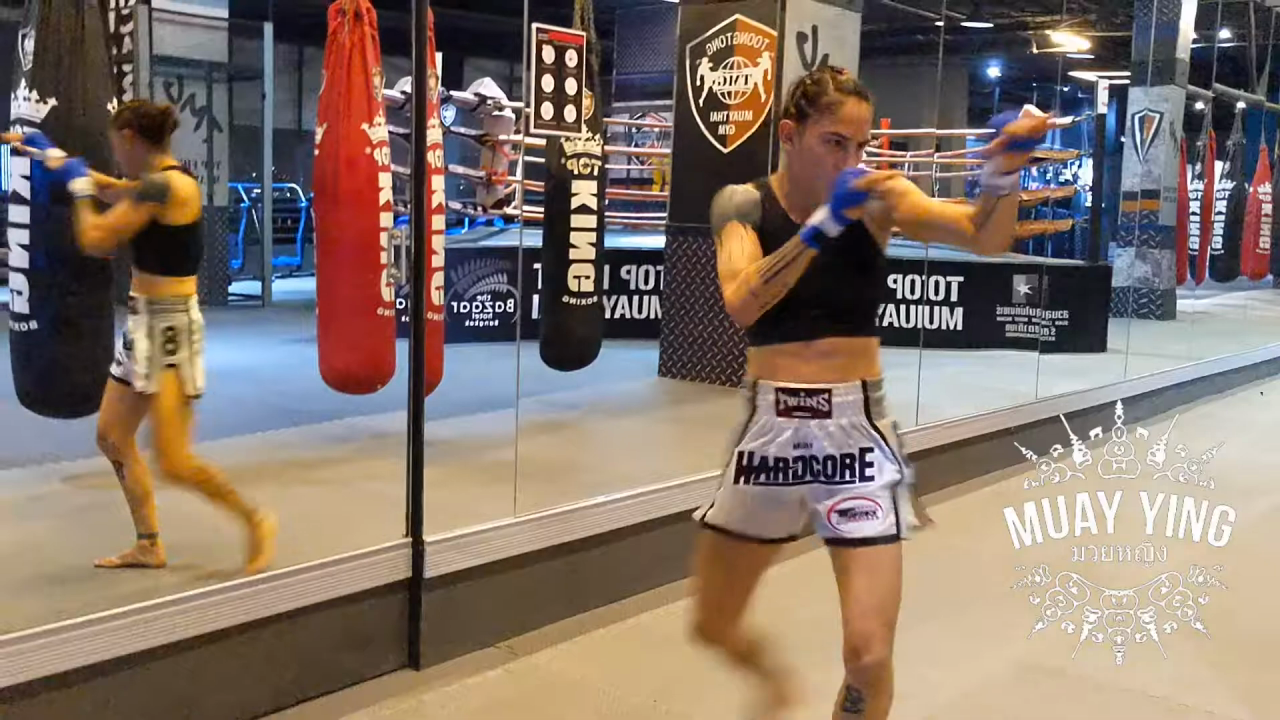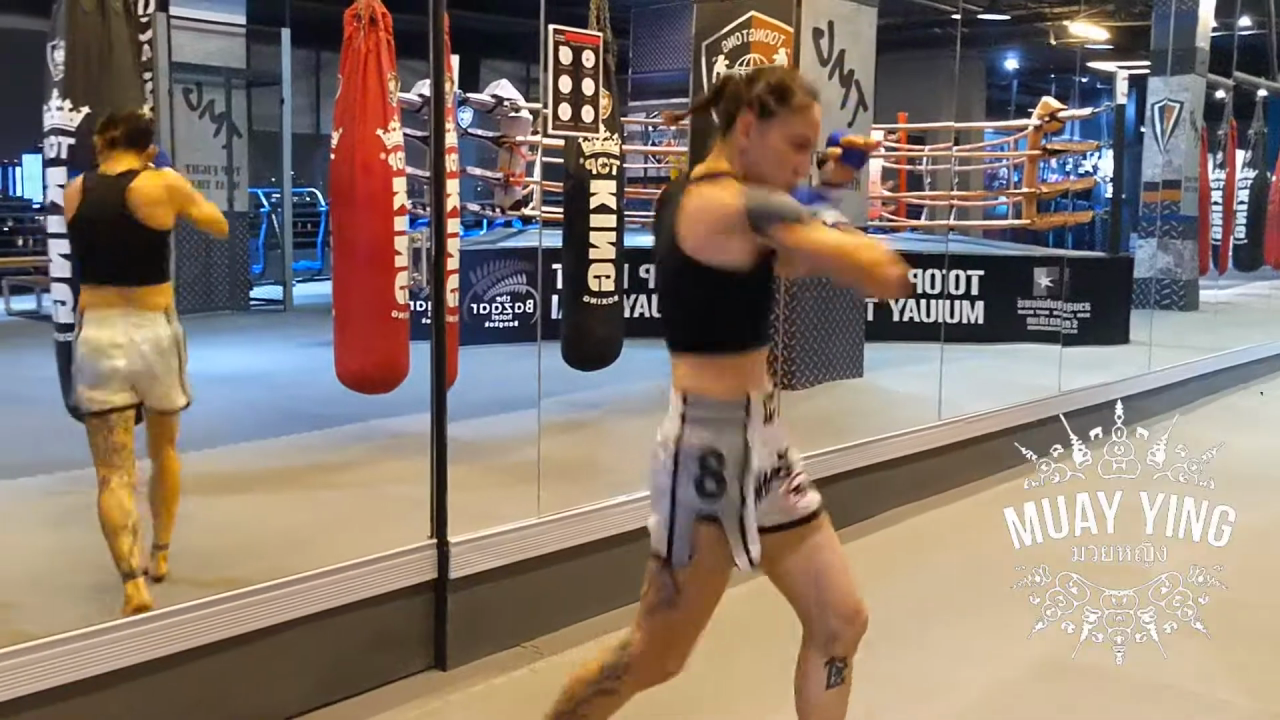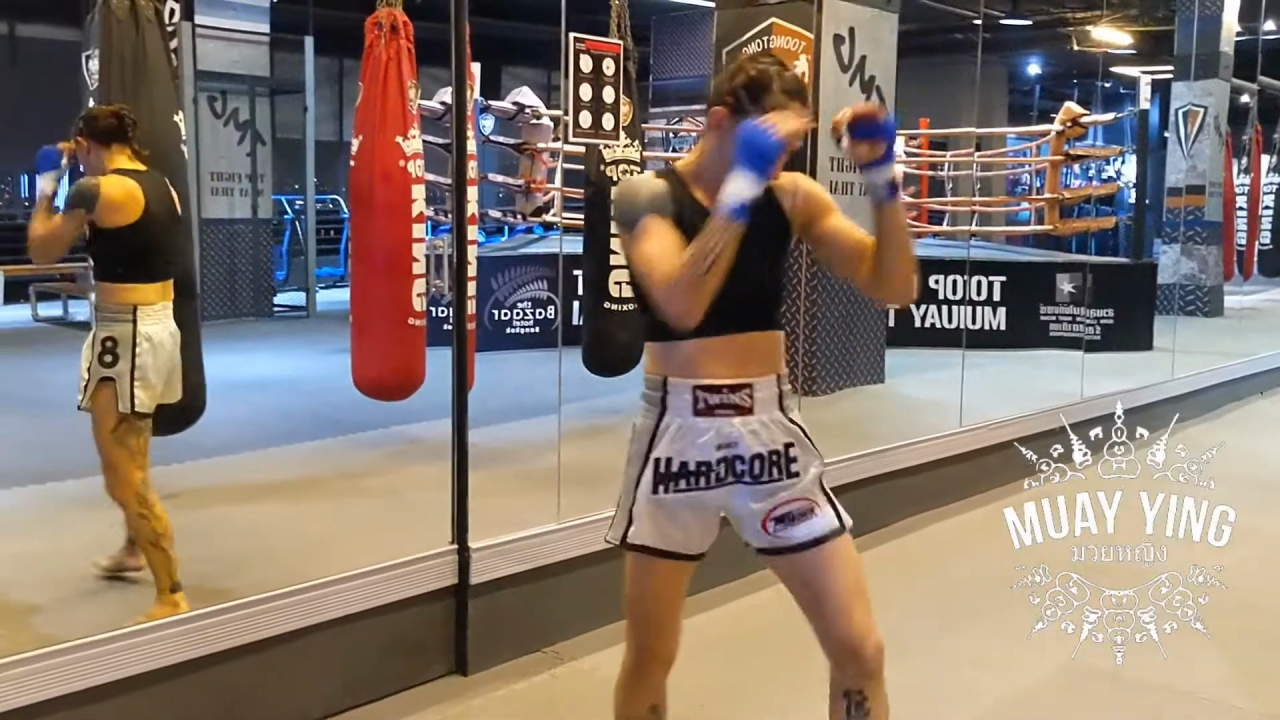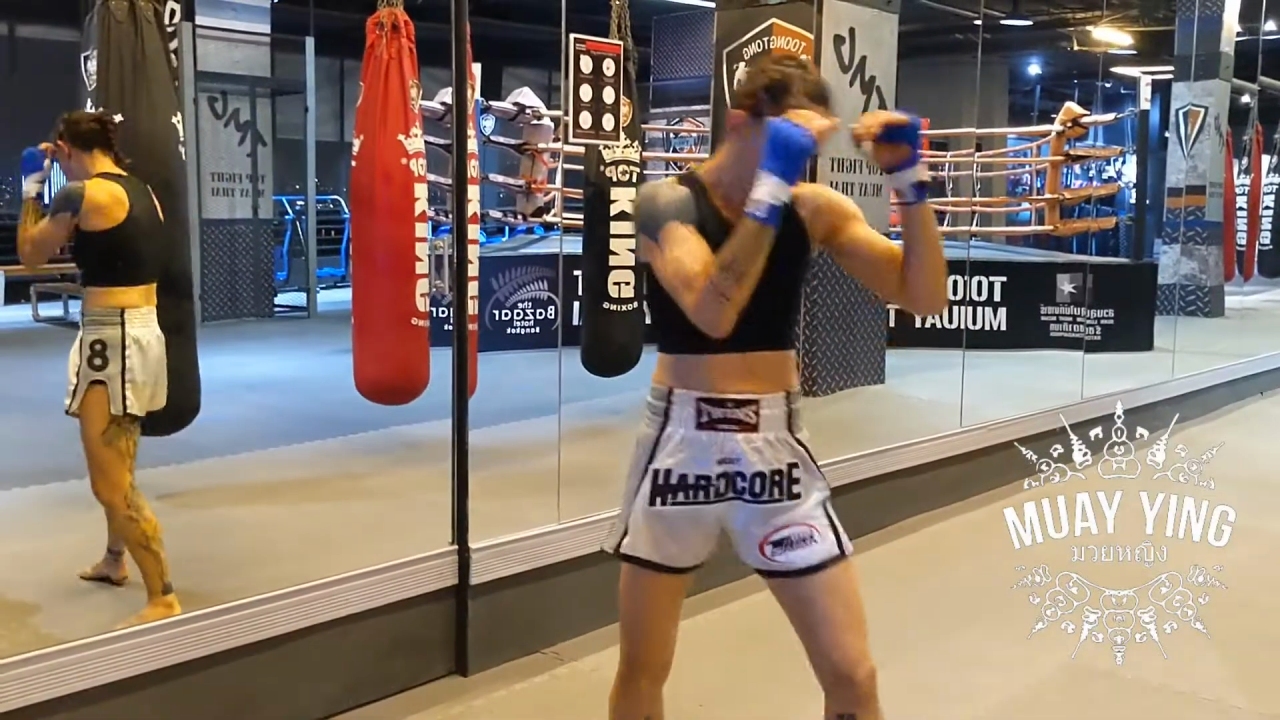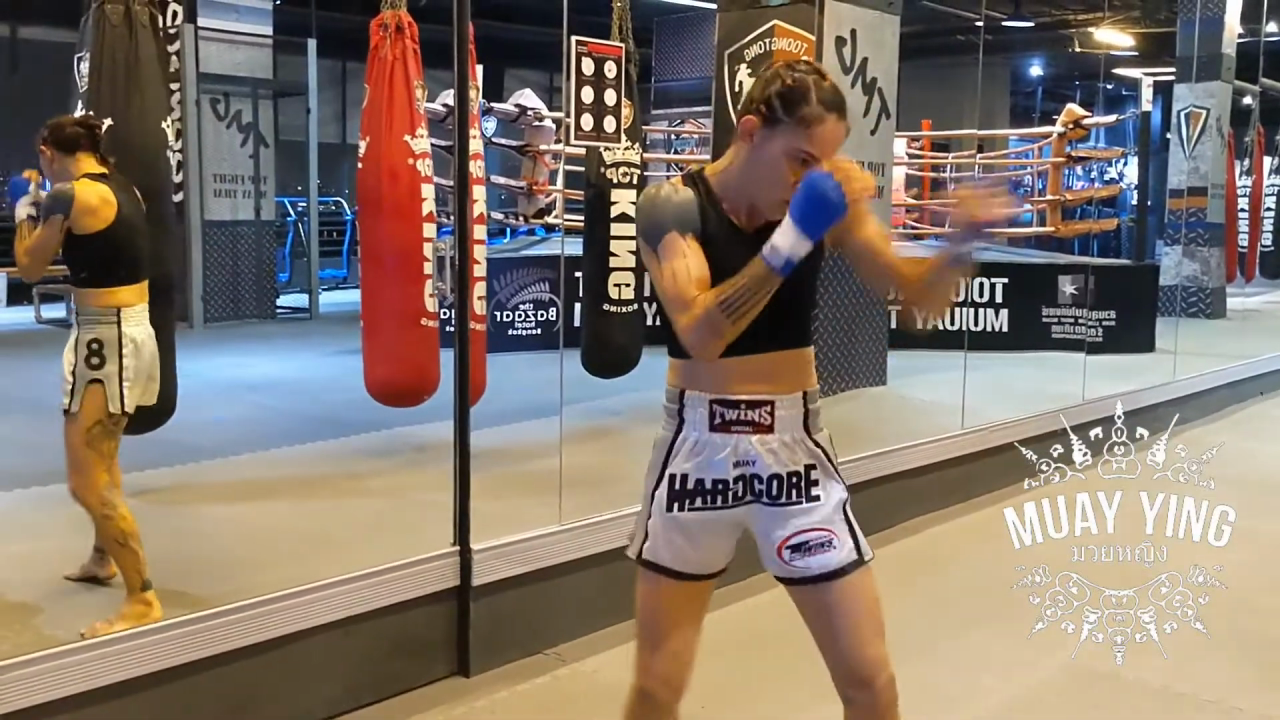
dt=0.5s
person 1, frame 1
left shoulder: (878, 199)
right shoulder: (741, 204)
left elbow: (987, 239)
right elbow: (743, 304)
left wrist: (1001, 171)
right wrist: (826, 220)
left hip: (857, 435)
right hip: (771, 435)
left knee: (868, 652)
right knee: (713, 624)
person 1, frame 2
left shoulder: (707, 194)
right shoulder: (731, 204)
left elbow: (799, 263)
right elbow: (889, 278)
left wrist: (838, 170)
left hip: (753, 438)
right hip: (715, 445)
left knee: (841, 618)
right knee: (654, 655)
person 1, frame 3
left shoulder: (793, 196)
right shoulder: (647, 195)
left elbow: (896, 290)
right elbow: (682, 305)
left wrist: (880, 176)
right wrist: (742, 185)
left hip: (771, 433)
right hip: (679, 436)
left knee: (860, 650)
right knee: (647, 661)
person 1, frame 4
left shoulder: (816, 207)
right shoulder: (666, 201)
left elbow: (924, 296)
right elbow: (713, 311)
left wrist: (907, 176)
right wrist: (772, 186)
left hip: (776, 449)
right hip: (681, 448)
person 1, frame 5
left shoulder: (824, 198)
right shoulder: (675, 205)
left elbow: (922, 301)
right elbow: (700, 334)
left wrist: (960, 247)
right wrist: (794, 237)
left hip: (796, 451)
right hip: (703, 453)
person 2, frame 1
left shoulder: (164, 186)
right shoulder: (157, 180)
left elbow: (95, 241)
right elbow: (113, 190)
left wrist: (79, 186)
right wrist: (51, 155)
left hip: (169, 327)
right hip: (145, 323)
left knee: (174, 462)
right knee: (112, 437)
left ankle: (255, 522)
right ankle: (149, 544)
person 2, frame 2
left shoulder: (77, 191)
right shoulder: (162, 186)
right elbow: (220, 227)
left hip: (102, 341)
right hip: (156, 335)
left knee: (114, 474)
right knee: (164, 450)
left ankle: (133, 583)
right ankle: (159, 557)
person 2, frame 3
left shoulder: (96, 189)
right shoulder: (162, 186)
left elbow: (42, 250)
left wrist: (47, 182)
left hip: (123, 336)
right hip: (159, 328)
left knee: (126, 480)
right knee: (125, 454)
left ankle: (170, 598)
right ankle: (134, 550)
person 2, frame 4
left shoulder: (82, 194)
right shoulder: (141, 191)
left elbow: (30, 253)
left wrist: (32, 186)
left hip: (112, 342)
right hip: (141, 333)
left knee: (113, 484)
right knee: (107, 459)
left ankle: (163, 600)
right ankle: (114, 558)
person 2, frame 5
left shoulder: (69, 195)
right shoulder: (122, 188)
left elbow: (30, 267)
left wrist: (25, 209)
left hip: (105, 339)
right hip: (129, 332)
left knee: (89, 482)
right knee: (99, 455)
left ankle: (142, 599)
right ankle: (102, 558)
